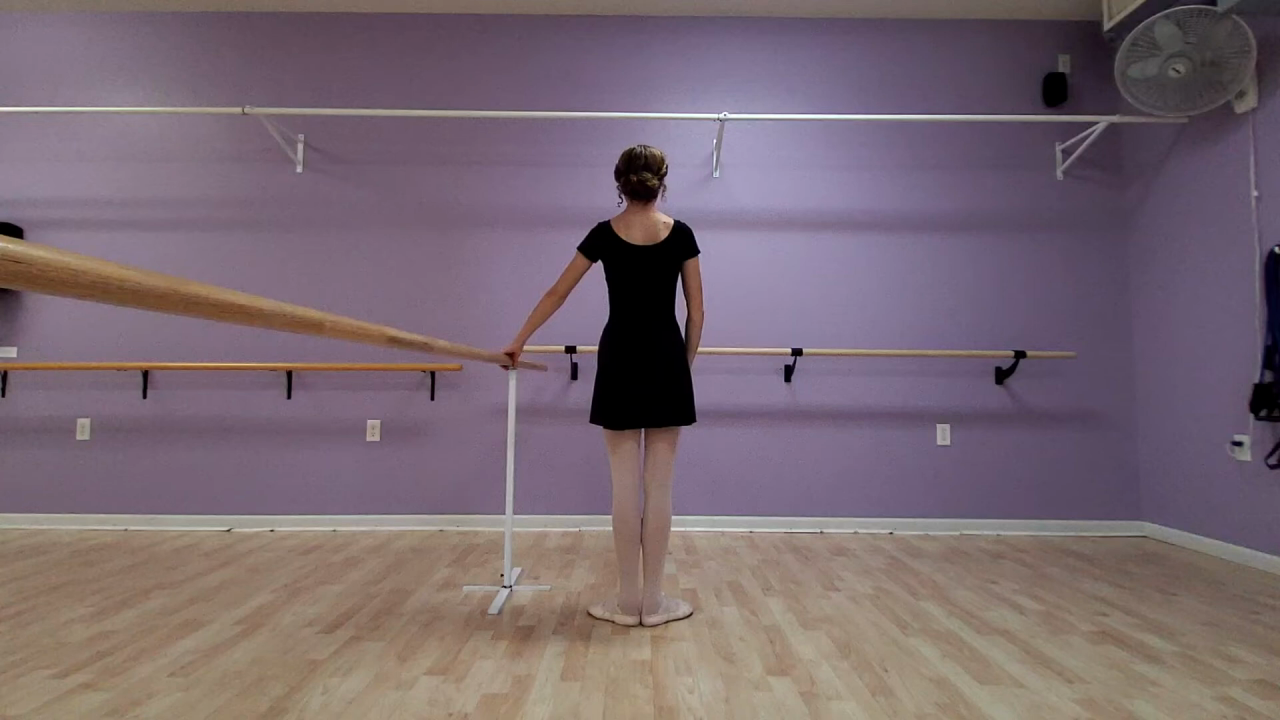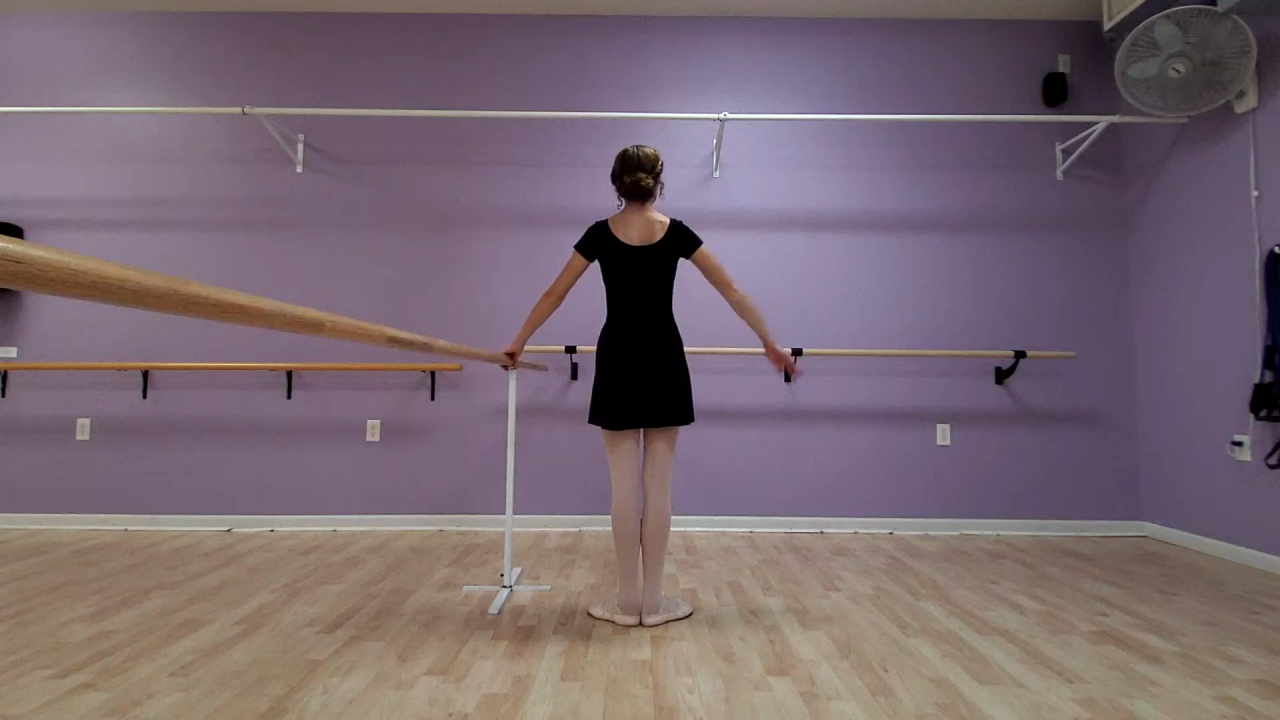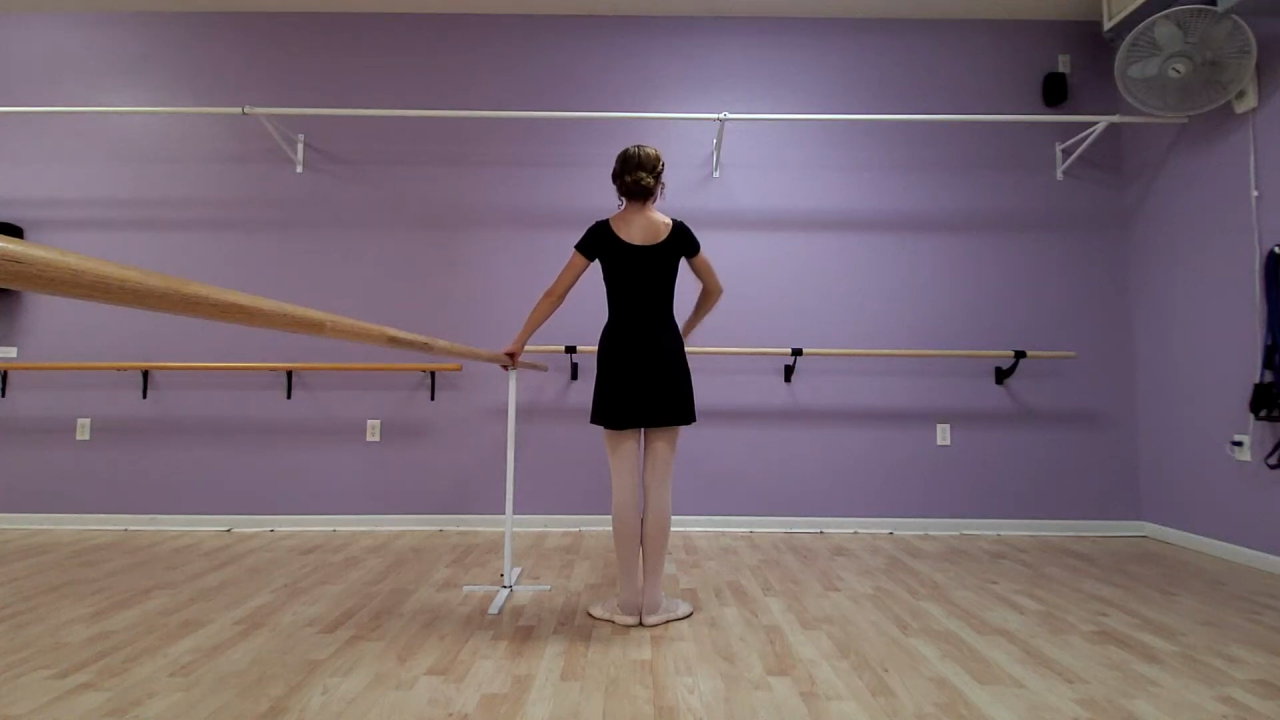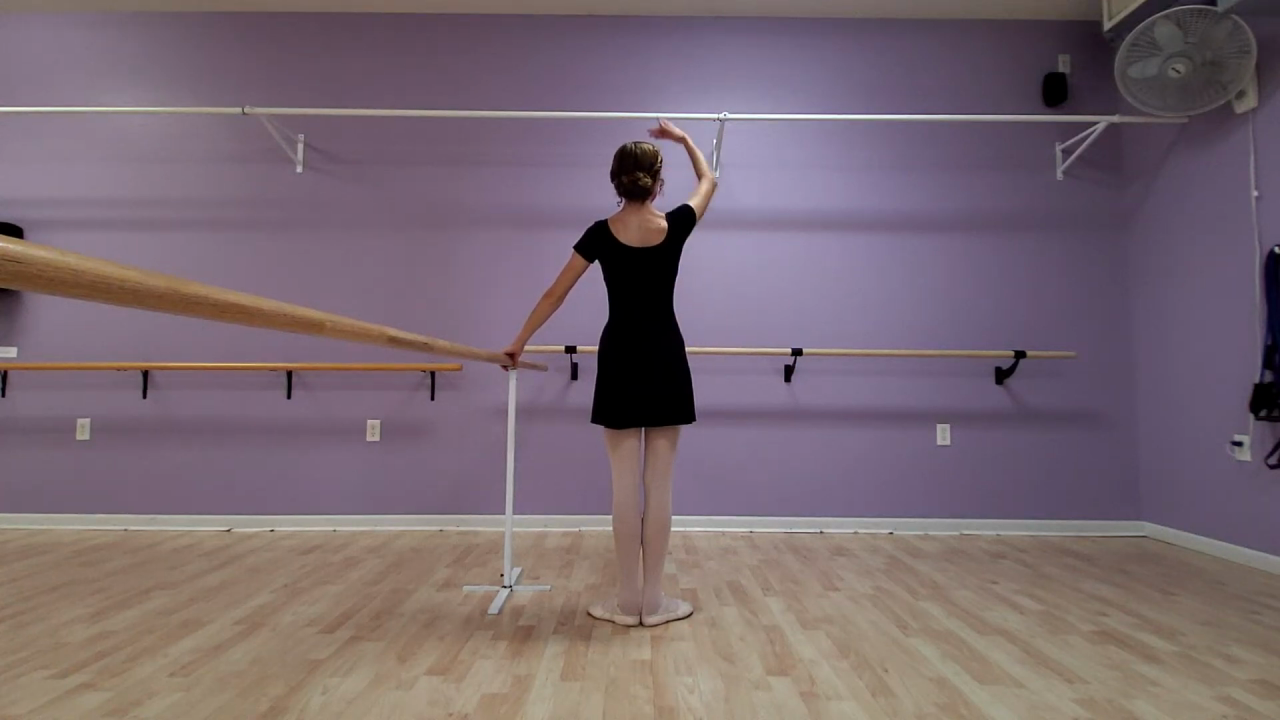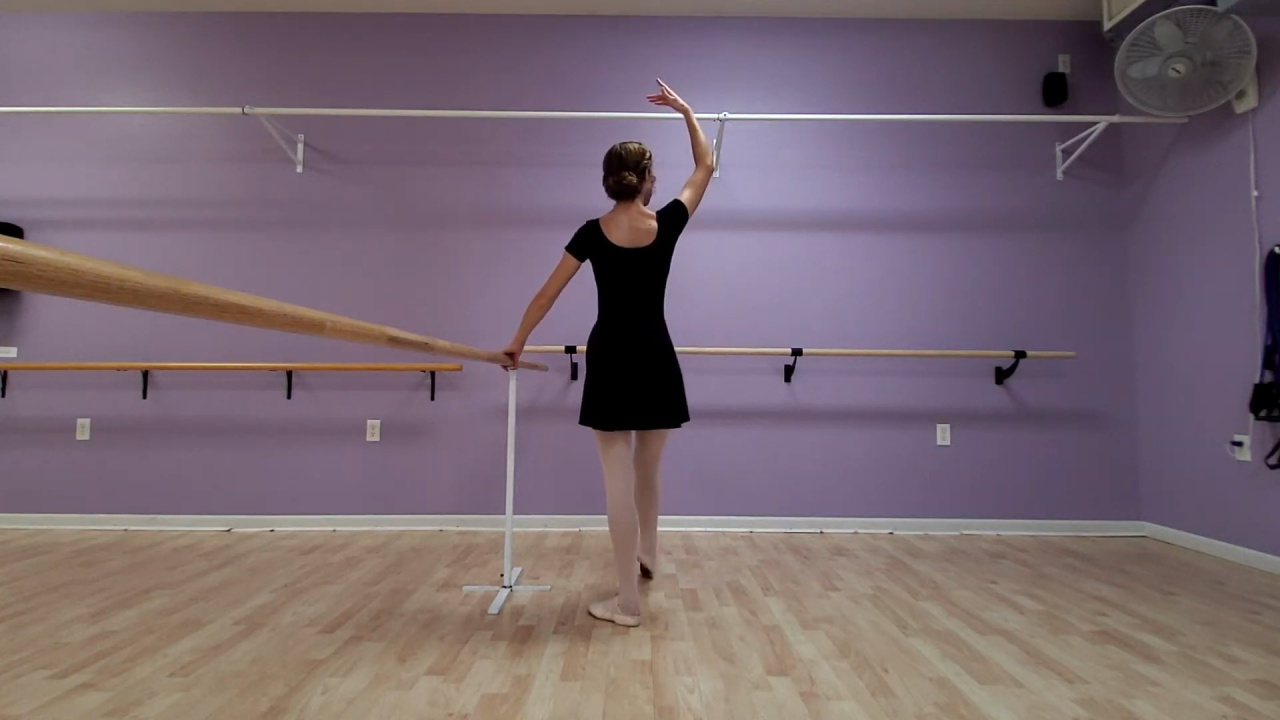
dt=1s
person 1, frame 1
left shoulder: (604, 234)
right shoulder: (680, 234)
left elbow: (556, 295)
right elbow: (696, 313)
left wrist: (517, 343)
right wrist: (685, 364)
left hip: (620, 360)
right hip: (666, 359)
left knee: (625, 485)
right knee: (659, 486)
left ankle: (627, 600)
right ankle: (653, 600)
person 1, frame 2
left shoulder: (601, 234)
right shoulder: (677, 233)
left elbow: (555, 294)
right elbow: (729, 290)
left wrist: (518, 343)
right wrist: (769, 343)
left hip: (618, 360)
right hip: (663, 359)
left knee: (623, 485)
right knee: (657, 485)
left ankle: (628, 600)
right ankle: (653, 599)
person 1, frame 3
left shoulder: (602, 233)
right shoulder: (677, 232)
left elbow: (555, 294)
right elbow: (714, 290)
left wrist: (518, 343)
left hip: (619, 359)
right hip: (665, 359)
left knee: (624, 484)
right knee: (658, 484)
left ankle: (627, 600)
right ankle: (653, 600)
person 1, frame 4
left shoulder: (601, 234)
right shoulder: (675, 226)
left elbow: (554, 295)
right elbow: (709, 181)
left wrist: (519, 342)
right wrist: (683, 138)
left hip: (620, 362)
right hip: (666, 360)
left knee: (626, 484)
right knee: (659, 483)
left ankle: (628, 600)
right ankle: (653, 600)
person 1, frame 5
left shoulder: (593, 234)
right shoulder: (667, 225)
left elbow: (546, 296)
right elbow: (705, 166)
left wrist: (517, 344)
right wrist: (685, 110)
left hip: (609, 360)
right hip: (655, 360)
left knee: (619, 481)
right knee: (646, 472)
left ankle: (627, 600)
right ankle: (646, 555)
